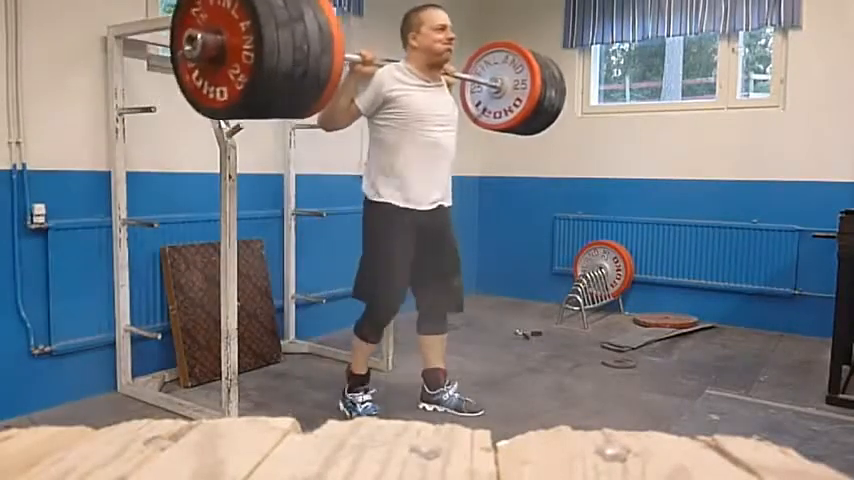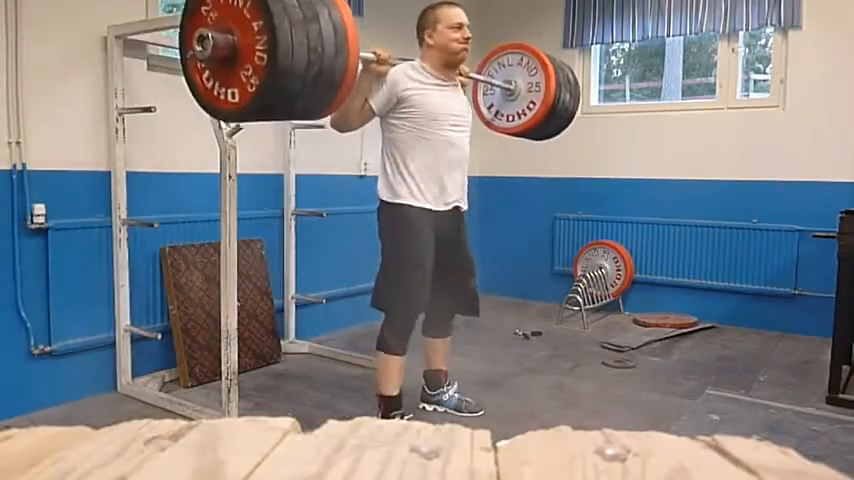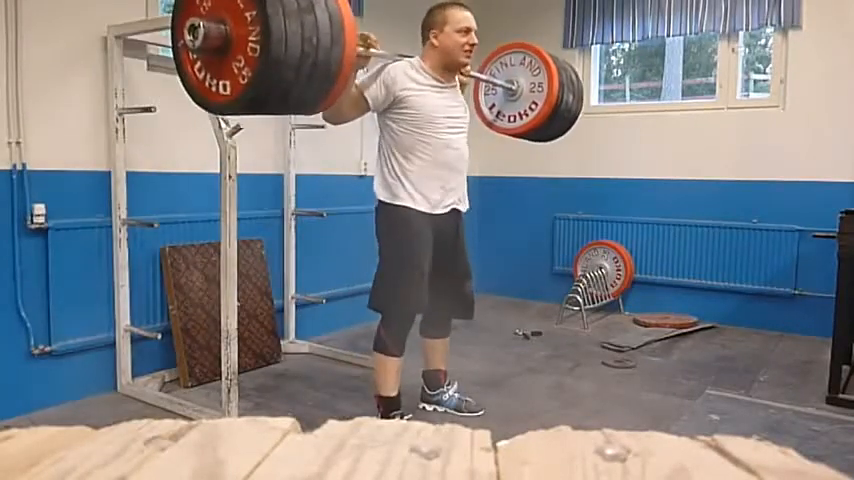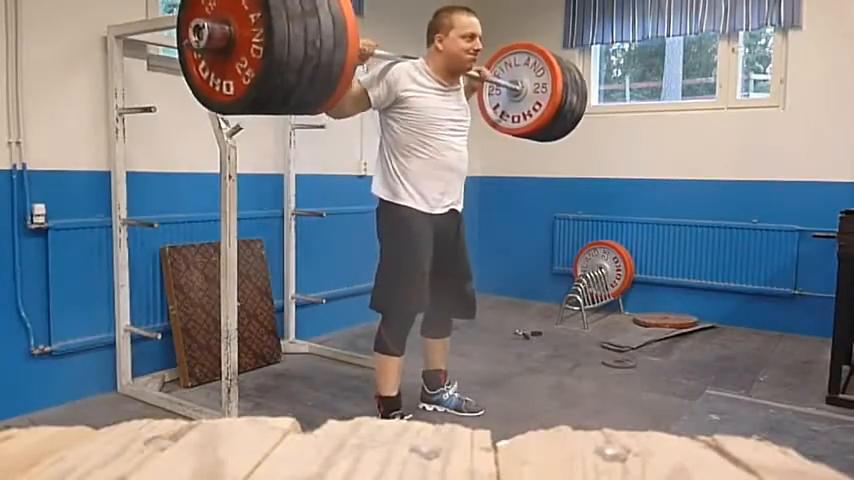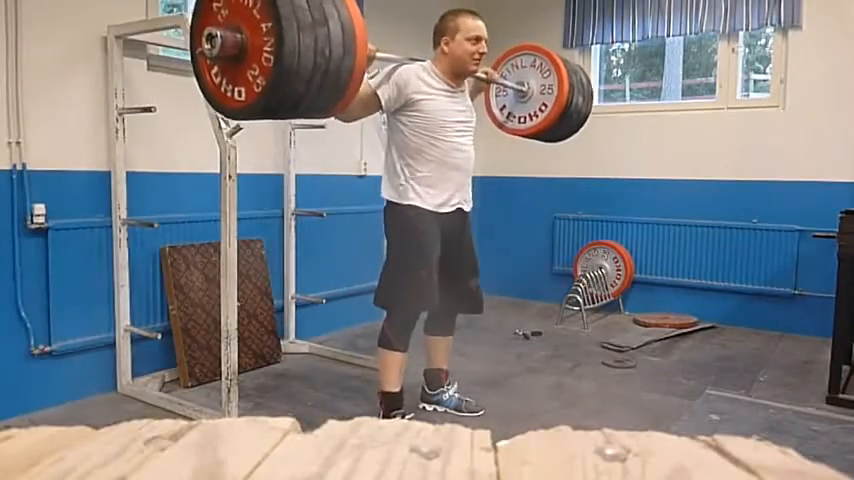
dt=0.4s
person 1, frame 1
left shoulder: (443, 86)
right shoulder: (386, 80)
right elbow: (329, 121)
right wrist: (354, 76)
left hip: (435, 207)
right hip: (391, 207)
left knee: (437, 299)
right knee: (384, 302)
left ankle: (436, 387)
right ankle: (354, 389)
person 1, frame 2
left shoulder: (456, 85)
right shoulder: (400, 79)
right elbow: (342, 121)
right wrist: (365, 76)
left hip: (450, 210)
right hip: (408, 211)
left knee: (446, 302)
right knee: (403, 309)
left ankle: (436, 389)
right ankle: (390, 412)
person 1, frame 3
left shoulder: (453, 85)
right shoulder: (396, 76)
right elbow: (335, 114)
right wrist: (350, 67)
left hip: (449, 212)
right hip: (406, 212)
left knee: (444, 303)
right knee: (400, 310)
left ankle: (436, 389)
right ankle: (389, 413)
person 1, frame 4
left shoulder: (457, 85)
right shoulder: (400, 76)
right elbow: (337, 108)
left wrist: (475, 86)
left hip: (448, 212)
right hip: (406, 212)
left knee: (446, 302)
right knee: (400, 310)
left ankle: (436, 389)
right ankle: (389, 413)
person 1, frame 5
left shoulder: (459, 88)
right shoulder: (408, 79)
right elbow: (346, 110)
left wrist: (480, 86)
left hip: (454, 211)
right hip: (413, 210)
left knee: (449, 299)
right knee: (405, 307)
left ankle: (436, 388)
right ankle: (391, 411)
